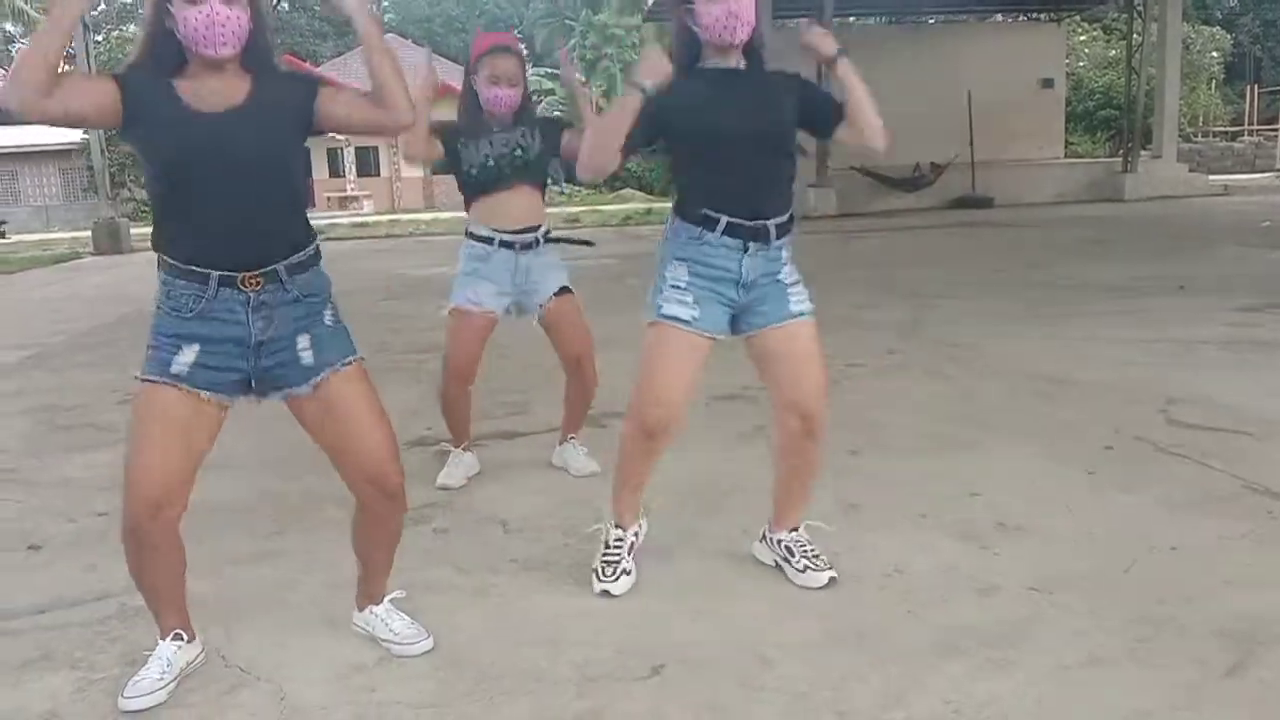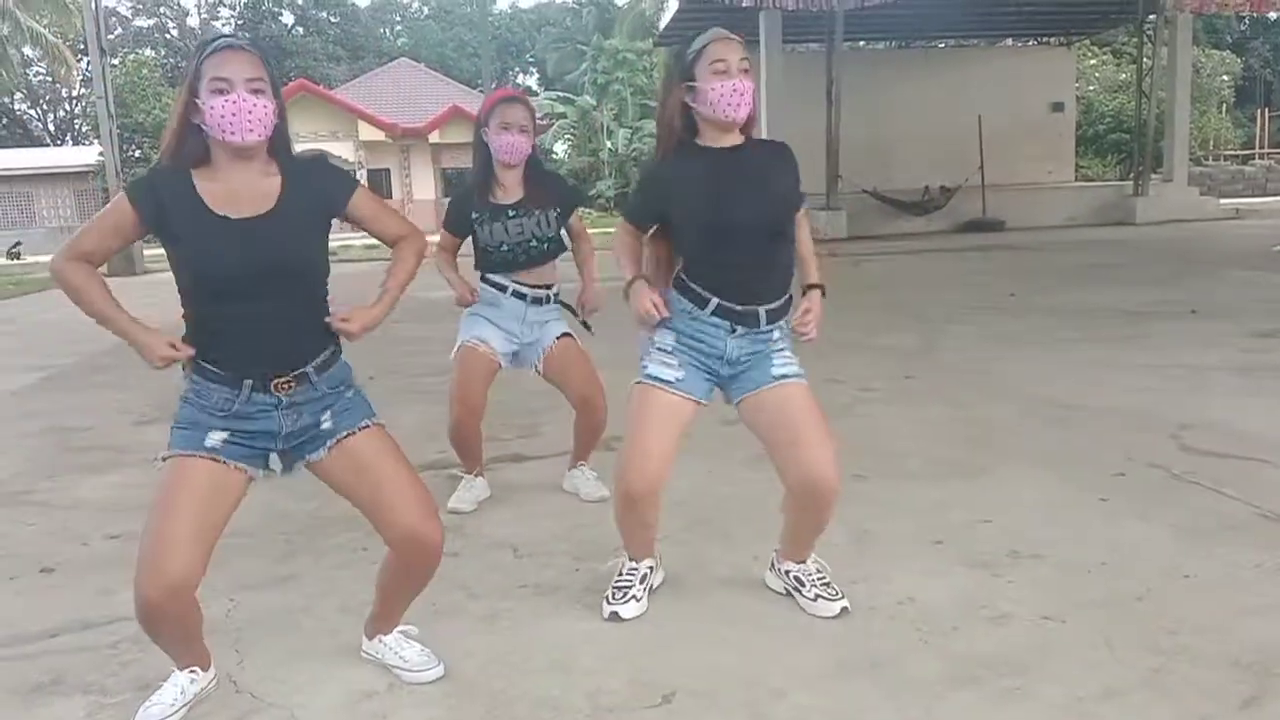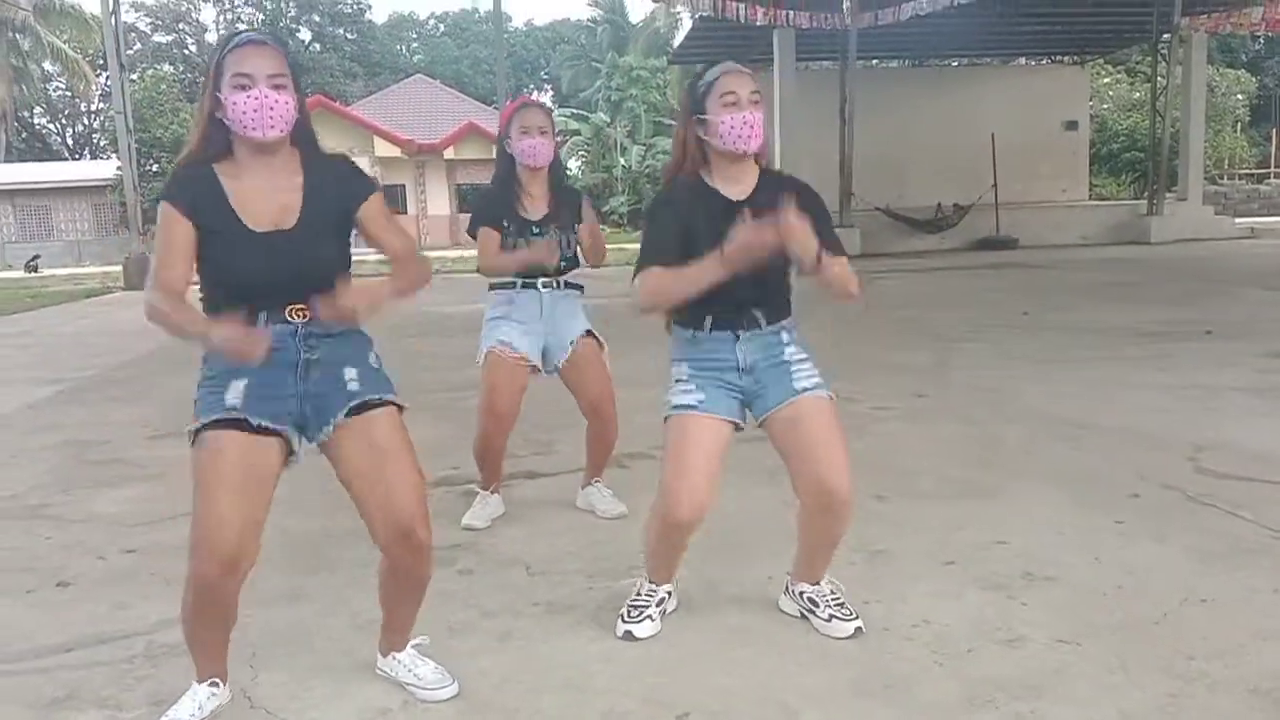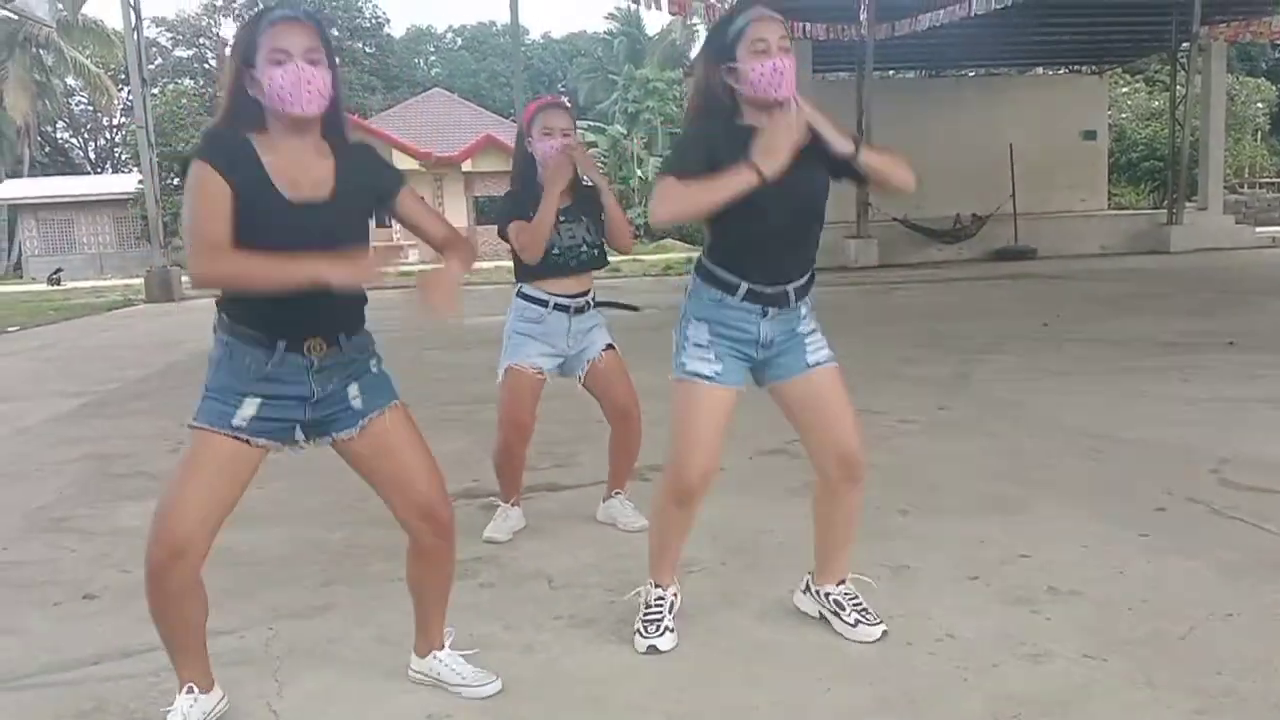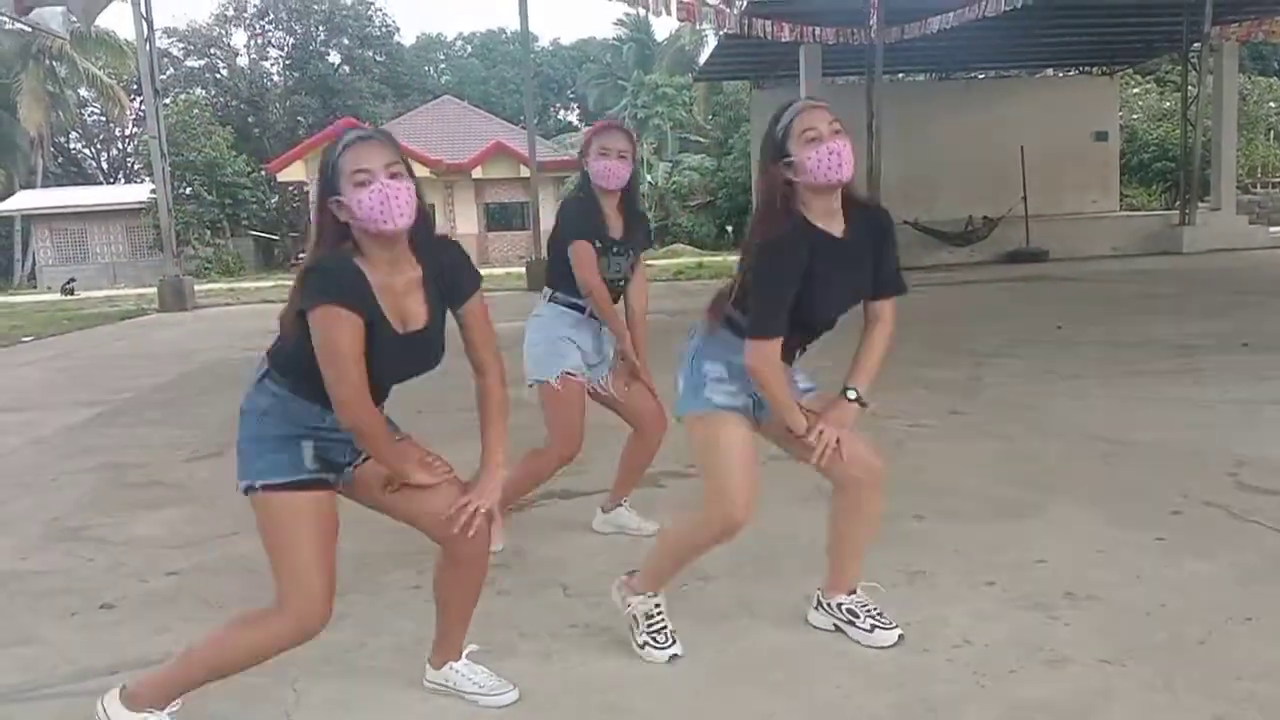
dt=0.4s
person 1, frame 1
left shoulder: (288, 91)
right shoulder: (141, 91)
left elbow: (396, 112)
left hip: (296, 305)
right hip: (196, 315)
left knee: (382, 478)
right knee: (146, 510)
left ankle: (372, 603)
right ankle: (178, 638)
person 1, frame 2
left shoulder: (315, 180)
right shoulder: (162, 192)
left elbow: (409, 237)
right elbow: (72, 262)
left wrist: (379, 307)
right wrist: (135, 333)
left hip: (322, 392)
right hip: (218, 407)
left knee: (422, 536)
right knee: (159, 590)
left ankle: (382, 631)
person 1, frame 3
left shoulder: (337, 177)
right shoulder: (194, 186)
left elbow: (413, 265)
right elbow: (162, 298)
left wrist: (375, 289)
right wrist: (212, 331)
left hip: (339, 351)
right hip: (245, 365)
left knee: (408, 532)
right knee: (218, 560)
left ankle: (397, 649)
person 1, frame 4
left shoulder: (363, 164)
right shoulder: (223, 154)
left elbow: (453, 244)
right elbow: (204, 263)
left wrist: (449, 275)
right wrist: (326, 266)
left hip: (346, 367)
right hip: (254, 376)
left knee: (431, 513)
right knee: (172, 549)
left ankle: (431, 652)
person 1, frame 5
left shoulder: (446, 260)
right shoulder: (333, 281)
left elbow: (489, 367)
right elbow: (352, 405)
left wrist: (493, 469)
right wrist: (402, 464)
left hip: (358, 427)
right hip: (285, 427)
left knee: (468, 524)
right knee: (306, 613)
left ankle: (446, 663)
person 2, frame 1
left shoulder: (784, 88)
right shoulder: (675, 93)
left elbow: (872, 138)
right elbow: (592, 166)
left wrist: (835, 59)
right wrist: (637, 91)
left hip: (771, 264)
right hip: (700, 264)
left knee: (806, 410)
right knee: (653, 415)
left ankle: (782, 534)
right ankle: (623, 528)
person 2, frame 2
left shoulder: (778, 158)
right shoulder: (670, 171)
right elbow: (627, 232)
left wrist: (812, 288)
right wrist: (637, 283)
left hip: (766, 340)
right hip: (687, 334)
left knee: (820, 481)
right knee: (638, 481)
left ankle: (792, 563)
right ankle: (640, 562)
person 2, frame 3
left shoulder: (790, 200)
right shoulder: (679, 200)
left elbow: (848, 286)
right elbow: (647, 294)
left wrist: (809, 253)
right wrist: (724, 261)
left hip: (776, 348)
right hip: (703, 356)
left knee: (832, 489)
right knee: (683, 508)
left ankle: (807, 584)
right ankle: (655, 587)
person 2, frame 4
left shoulder: (813, 143)
right shoulder: (710, 134)
left elbow: (903, 180)
right elbow: (663, 209)
left wrist: (840, 143)
right wrist: (756, 168)
left hip: (788, 316)
right hip: (719, 321)
left knee: (844, 458)
right knee: (690, 474)
left ankle: (826, 586)
right ankle: (659, 590)
person 2, frame 5
left shoulder: (873, 225)
right shoulder: (782, 242)
left elbow: (882, 315)
right elbow: (758, 353)
left wrist: (849, 400)
right wrist: (801, 422)
left hip: (777, 369)
right hip: (724, 365)
left knee: (863, 469)
right knee: (730, 510)
left ankle: (837, 597)
right ankle: (639, 591)
person 3, frame 1
left shoulder: (540, 127)
right shoulder: (459, 132)
right elbow: (414, 148)
left wrist: (577, 87)
right wrist: (425, 97)
left hip: (538, 254)
right hip: (483, 259)
left knee: (580, 357)
right knee: (456, 371)
left ankle: (569, 442)
right ankle: (462, 451)
person 3, frame 2
left shoulder: (553, 188)
right shoulder: (469, 199)
left elbow: (580, 237)
right elbow: (443, 252)
left wrist: (589, 280)
right wrist: (457, 281)
left hip: (546, 310)
right hip: (491, 309)
left knee: (592, 401)
right knee: (463, 410)
left ankle: (578, 469)
right ankle: (474, 477)
person 3, frame 3
left shoulder: (571, 198)
right shoulder: (494, 199)
left elbow: (595, 258)
right elbow: (487, 263)
left wrist: (591, 236)
right wrist: (529, 256)
left hip: (564, 304)
right hip: (512, 310)
left knee: (602, 407)
right knee: (496, 416)
left ankle: (592, 486)
right ankle: (489, 493)
person 3, frame 4
left shoulder: (587, 195)
right shoulder: (517, 199)
left elbow: (625, 242)
right elbow: (529, 252)
left wrist: (602, 184)
right wrist: (551, 193)
left hip: (586, 317)
right hip: (534, 318)
left knee: (627, 409)
right knee: (514, 425)
left ankle: (614, 498)
right ankle: (510, 507)
person 3, frame 5
left shoulder: (636, 223)
right shoulder: (577, 210)
left elbow: (637, 291)
right elbow: (589, 281)
left wrist: (639, 357)
right wrist: (624, 339)
left hip: (600, 335)
right hip: (560, 327)
left knee: (652, 419)
right knee: (565, 443)
left ankle: (613, 508)
